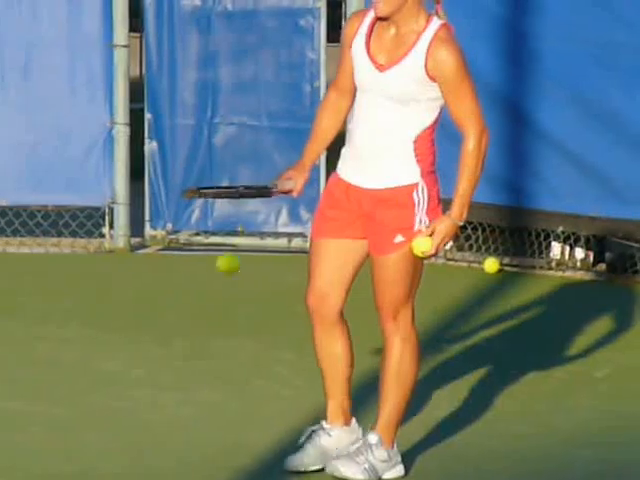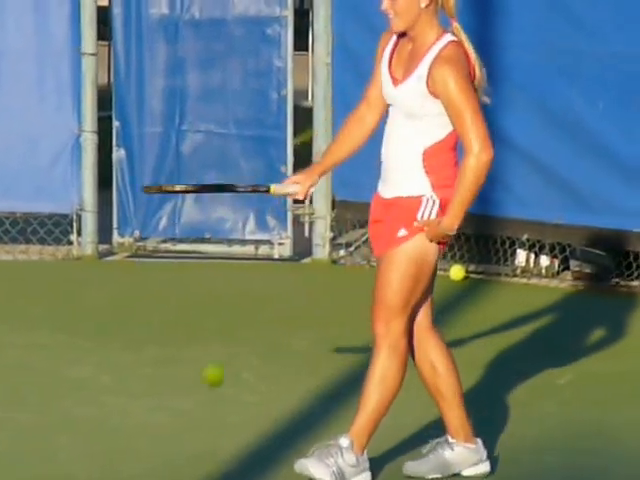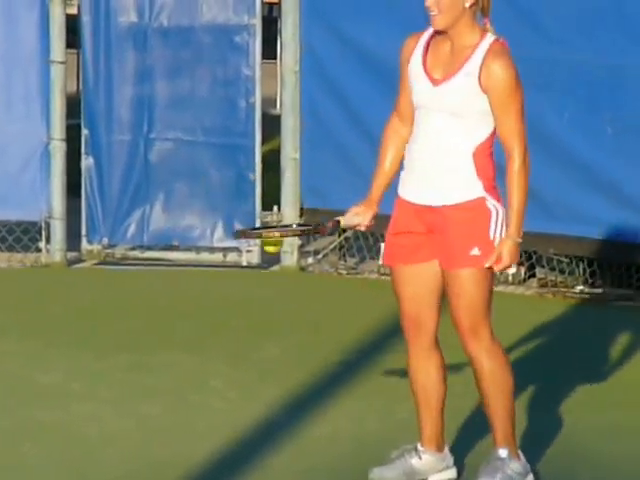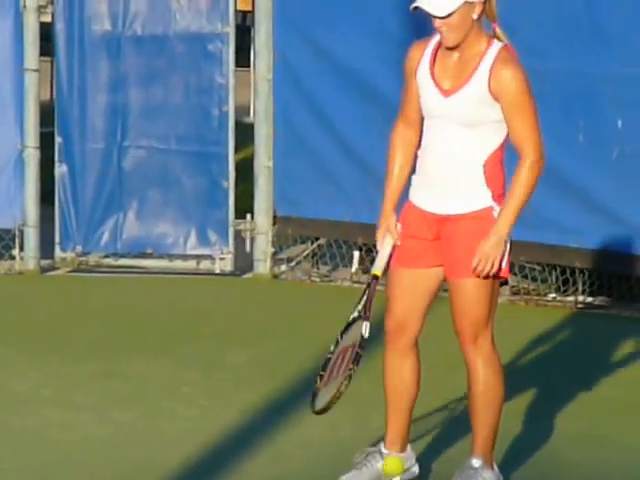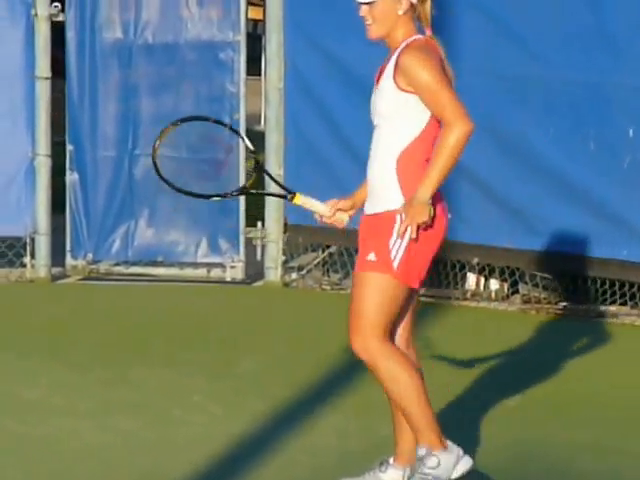
dt=0.7s
person 1, frame 1
left shoulder: (440, 48)
left elbow: (476, 135)
left wrist: (457, 213)
right wrist: (305, 163)
left hip: (405, 195)
right hip: (348, 187)
left knee: (393, 319)
right knee: (321, 302)
right ankle: (340, 426)
person 1, frame 2
left shoulder: (446, 65)
right shoulder: (391, 43)
left elbow: (480, 151)
right elbow: (367, 114)
left wrist: (449, 223)
right wrist: (316, 171)
left hip: (425, 206)
right hip: (390, 201)
left knee: (387, 325)
right knee: (415, 325)
person 1, frame 3
left shoulder: (494, 61)
right shoulder: (415, 47)
left elbow: (517, 153)
left wrist: (513, 231)
right wrist: (373, 198)
left hip: (467, 208)
right hip: (413, 207)
left knee: (474, 335)
right knee: (416, 332)
person 1, frame 4
left shoulder: (503, 69)
right shoulder: (420, 54)
left elbow: (532, 156)
left wrist: (501, 231)
right wrist: (388, 209)
left hip: (476, 220)
right hip: (421, 214)
left knee: (474, 342)
right knee: (398, 330)
person 1, frame 5
left shoulder: (414, 55)
right shoulder: (400, 61)
left elbow: (460, 125)
left wrist: (420, 197)
right wrist: (356, 200)
left hip: (407, 221)
right hip: (388, 217)
left knee: (367, 340)
right knee: (392, 343)
